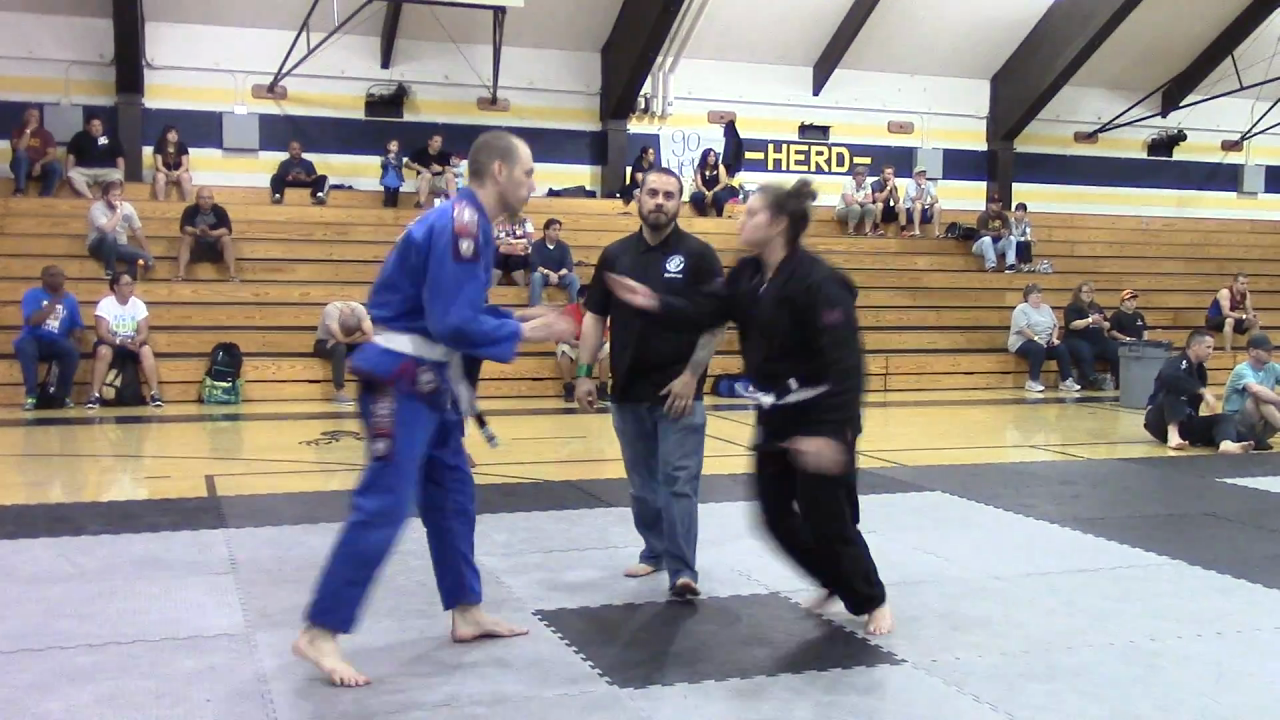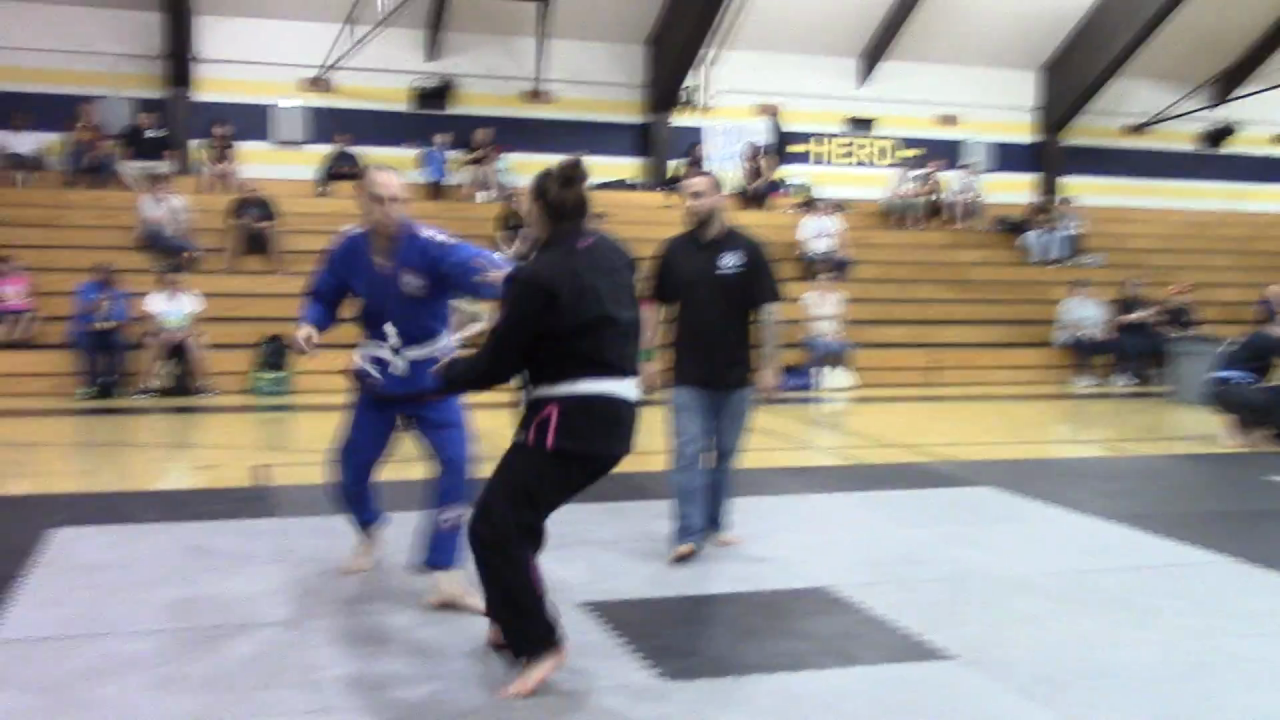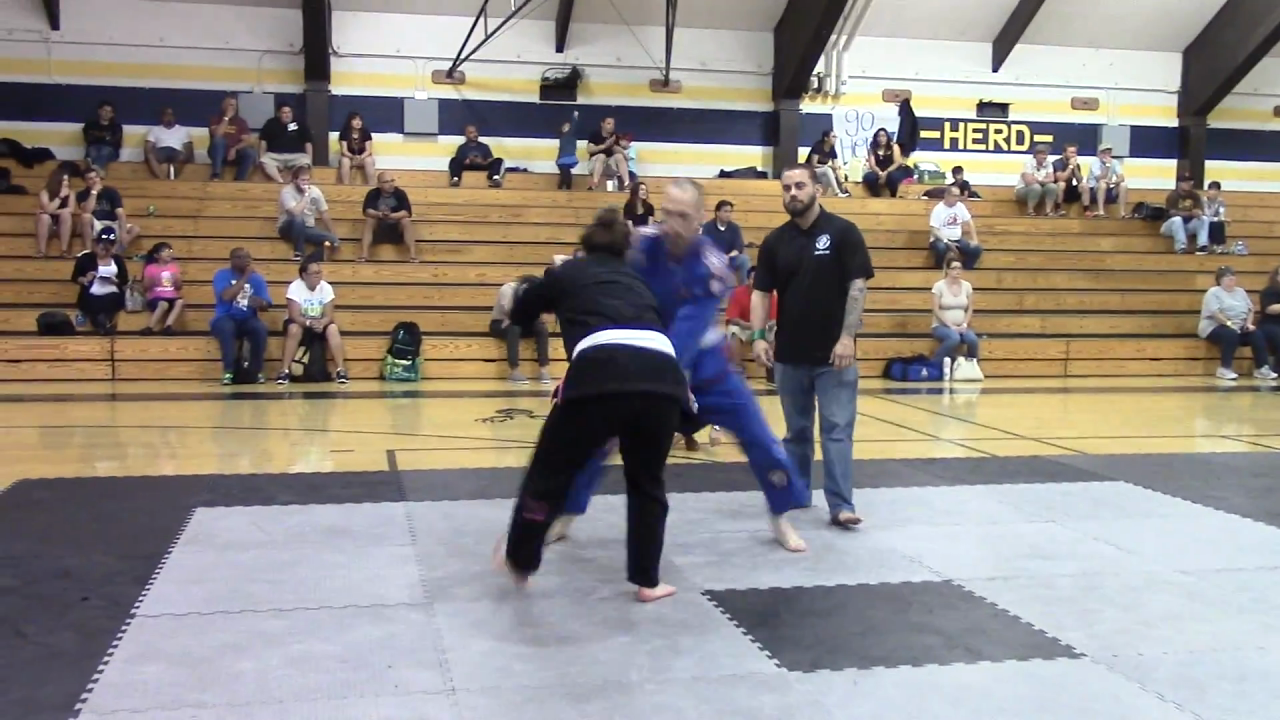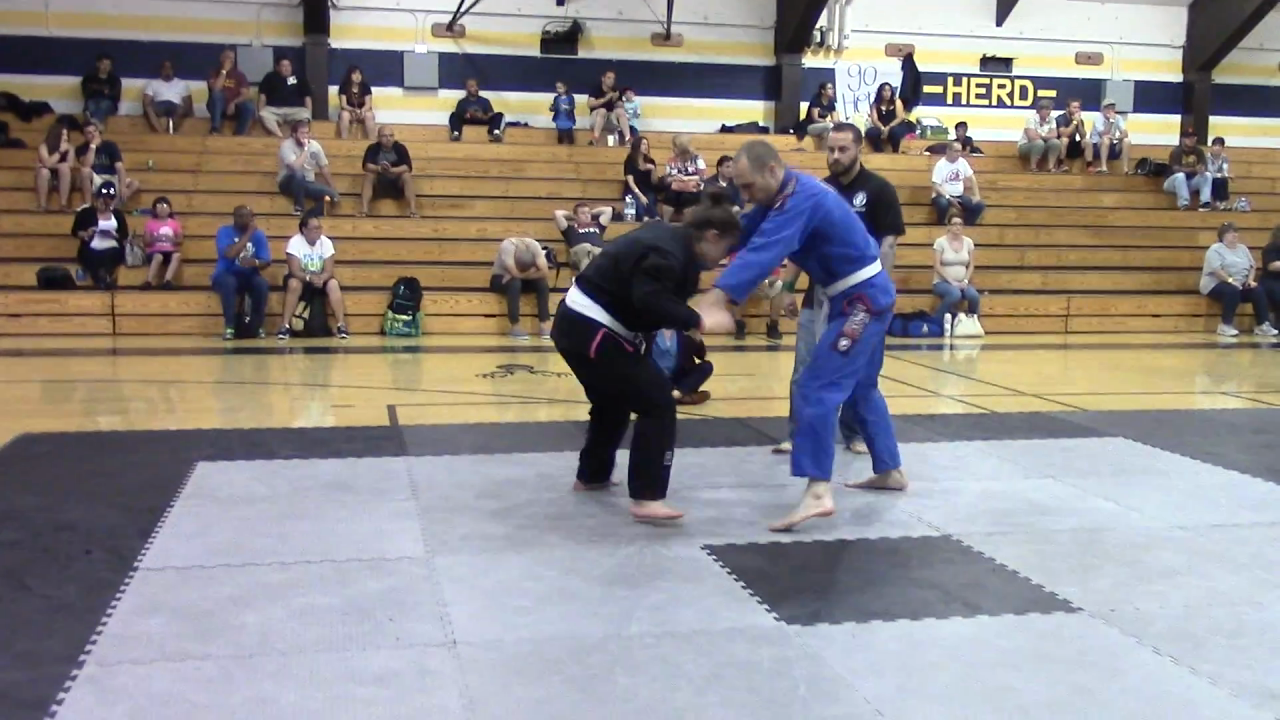
dt=0.7s
person 1, frame 1
left shoulder: (463, 223)
right shoulder: (459, 227)
right elbow: (454, 323)
left wrist: (514, 322)
right wrist: (523, 332)
left hip: (421, 376)
right hip: (399, 376)
left knee: (453, 492)
right knee: (384, 505)
left ankle: (467, 611)
right ankle: (317, 633)
person 1, frame 2
left shoulder: (429, 245)
right shoulder: (346, 250)
left elbow: (472, 262)
right elbow: (320, 299)
left wrist: (501, 277)
right wrist: (309, 326)
left hip: (431, 374)
right hip: (379, 375)
left knee: (455, 467)
right knee: (353, 467)
left ankle: (444, 578)
right ankle: (369, 532)
person 1, frame 3
left shoulder: (713, 266)
right shoulder: (645, 243)
left elbow: (687, 330)
left hip: (703, 361)
left knee: (758, 438)
left ankle: (780, 520)
right ankle: (567, 514)
person 1, frame 4
left shoulder: (802, 197)
right shoulder: (782, 197)
left elbow: (763, 253)
right elbow: (744, 238)
left wrist: (713, 302)
left hip: (863, 301)
right hip: (859, 299)
left knee: (816, 391)
right knee: (861, 388)
left ankle: (818, 492)
right ankle: (889, 471)
person 2, frame 1
left shoulder: (820, 282)
right shoulder: (749, 273)
left elbow: (845, 362)
right elbow: (704, 309)
left wrist: (826, 431)
right wrist: (656, 304)
left hip: (819, 415)
right hip: (778, 414)
left knee: (829, 521)
right knee: (776, 514)
left ankle: (869, 600)
right ankle: (836, 583)
person 2, frame 2
left shoulder: (538, 277)
right shoulder: (611, 255)
left elbow: (500, 362)
left wrist: (447, 374)
left hip: (570, 419)
right hip: (612, 415)
left knee: (494, 526)
right knee: (517, 513)
left ankle: (540, 648)
right ankle: (515, 623)
person 2, frame 3
left shoulder: (563, 275)
right shoulder: (638, 284)
left elbow: (521, 313)
left wrist: (529, 288)
left hip: (596, 374)
right hip: (658, 377)
left knee: (550, 474)
right knee: (647, 483)
left ankle: (518, 562)
right ankle: (646, 580)
person 2, frame 4
left shoulder: (670, 240)
right shoulder: (669, 254)
right elbow: (649, 300)
right wrist: (698, 320)
left hip: (578, 326)
right hip: (590, 331)
left knee: (612, 402)
right knee: (657, 403)
left ankle: (592, 475)
right ankle: (647, 498)
person 3, frame 1
left shoulder: (698, 255)
right shoulder: (615, 254)
left elbow: (714, 323)
right elbow: (595, 316)
left wrist: (691, 378)
right wrist: (584, 373)
left hip: (679, 391)
right hip: (630, 390)
left knee: (680, 483)
right knee: (642, 480)
left ankle: (683, 571)
right ankle: (655, 552)
person 3, frame 2
left shoulder: (746, 249)
right shoulder: (674, 251)
left elbow: (767, 309)
right elbow: (656, 306)
left wrist: (769, 364)
right wrist: (648, 357)
left hip: (733, 374)
right hip: (689, 375)
left knee: (724, 456)
right knee: (688, 454)
left ankle: (714, 524)
right ankle: (689, 533)
person 3, frame 3
left shoulder: (842, 232)
right shoulder: (775, 241)
left elbow: (859, 286)
right elbow: (761, 292)
left wrist: (849, 336)
right wrist: (759, 338)
left hip: (834, 353)
right hip: (791, 353)
left knee: (837, 430)
right knee: (796, 429)
left ankle: (840, 505)
person 3, frame 4
left shoulder: (879, 190)
left elbow: (889, 244)
right hip: (819, 296)
right knee: (804, 369)
left ankle: (854, 434)
right ankle: (797, 436)
